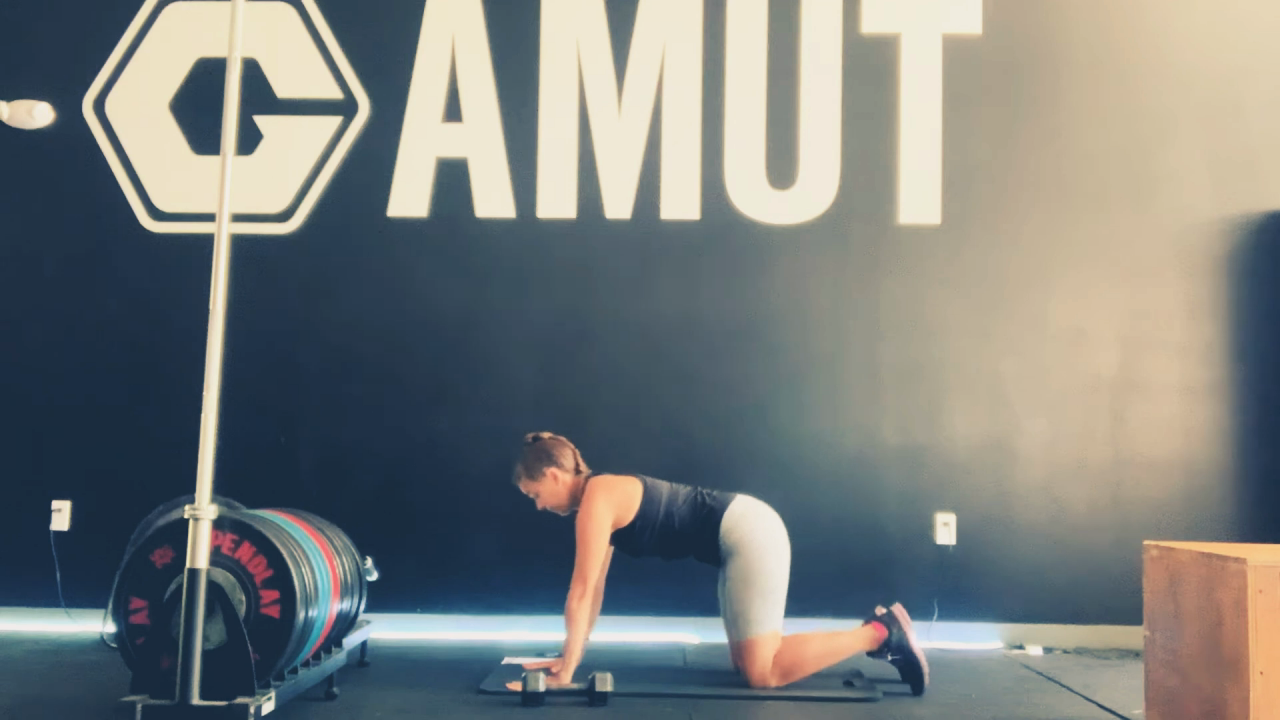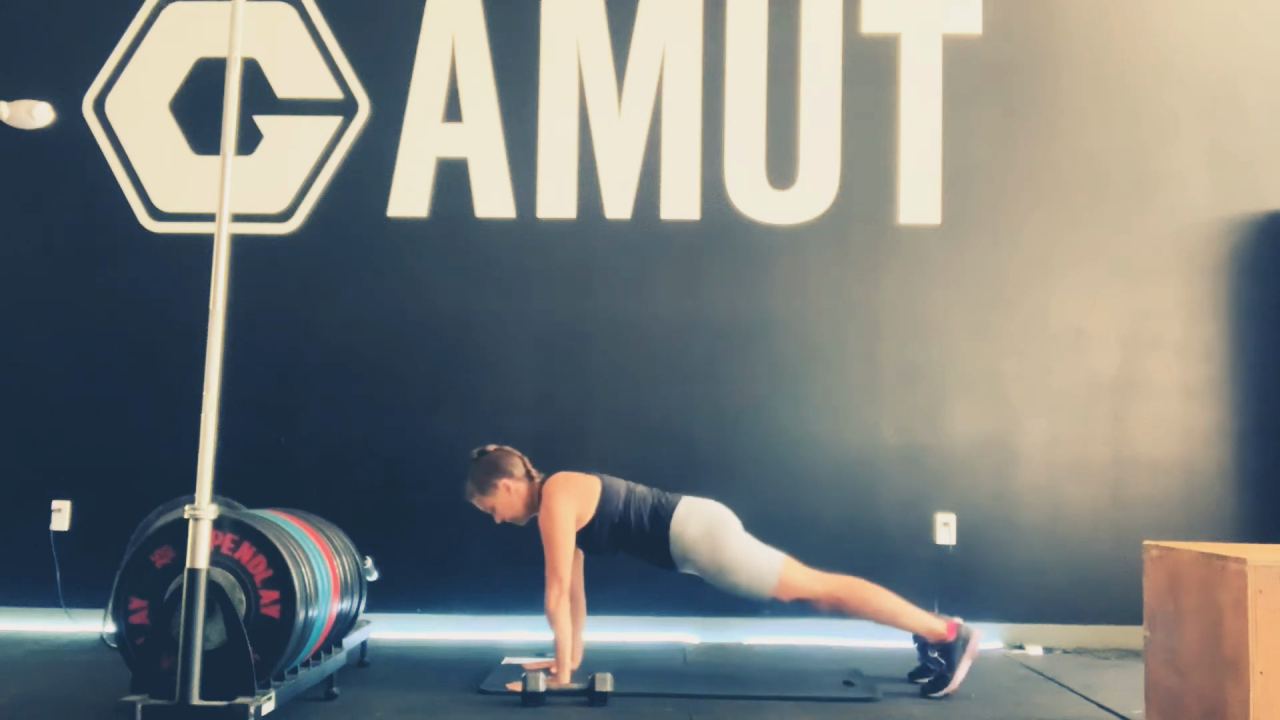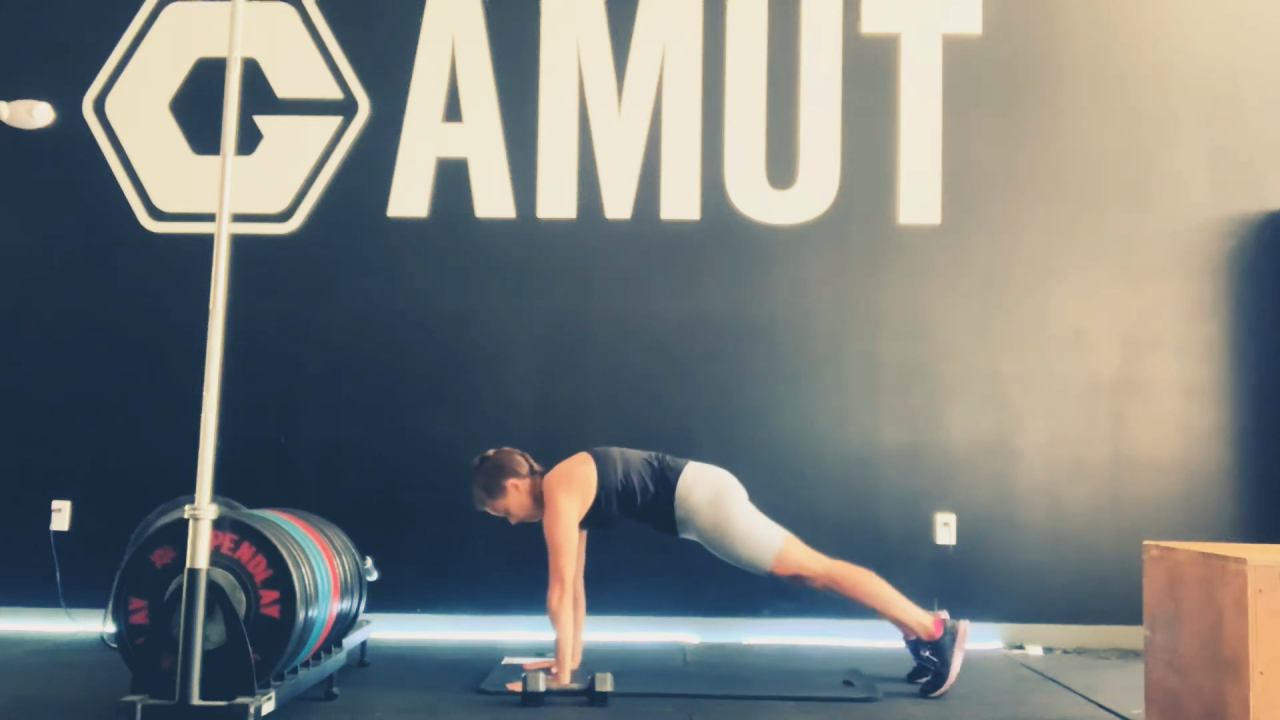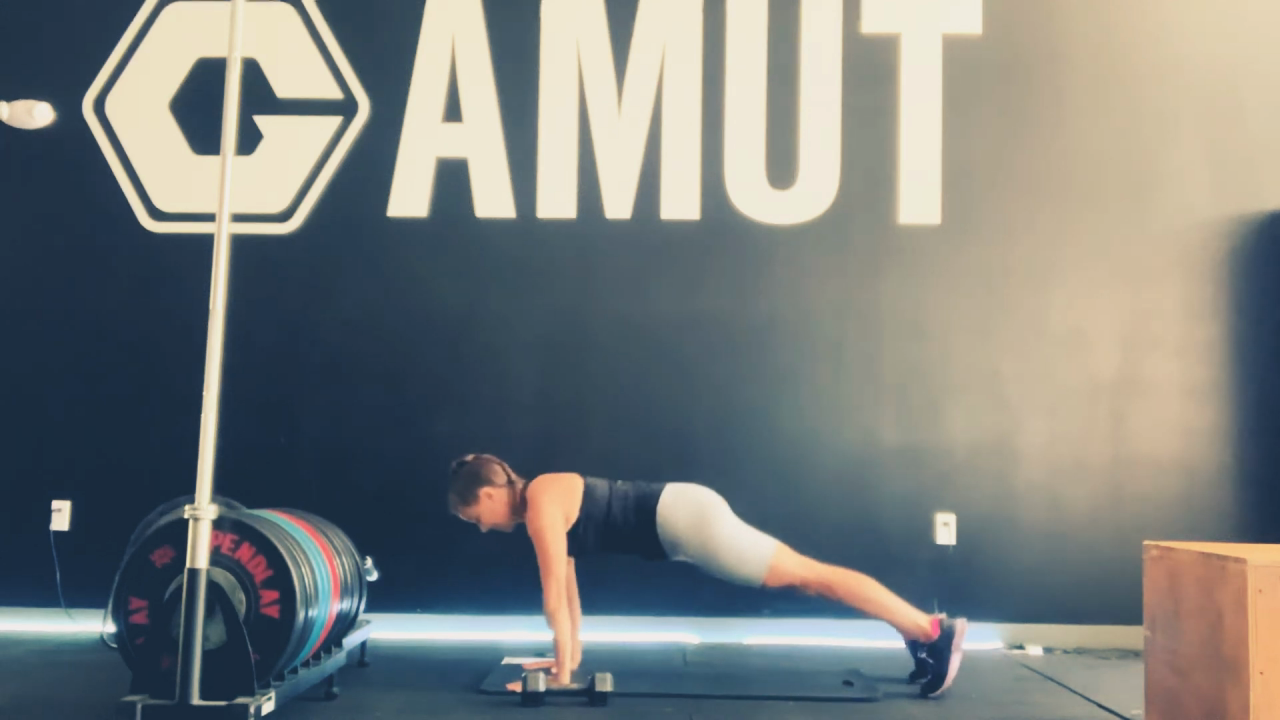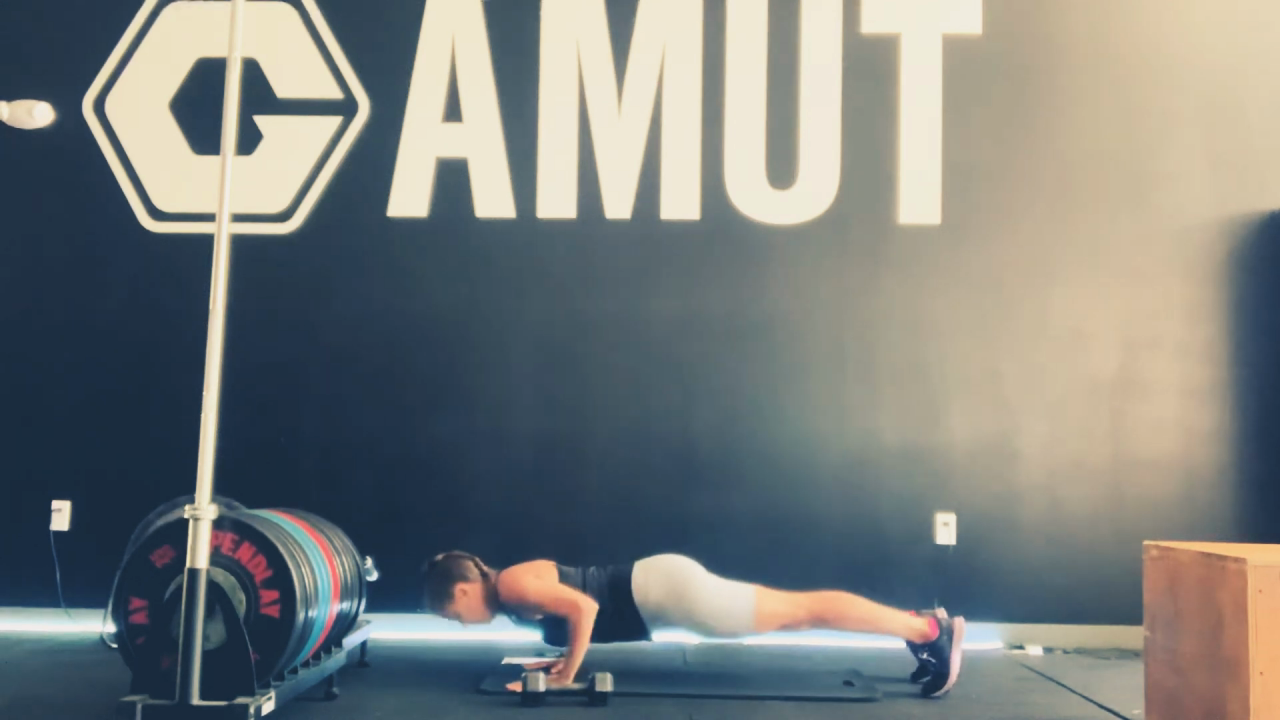
dt=1s
person 1, frame 1
left shoulder: (596, 499)
right shoulder: (601, 499)
left elbow: (581, 593)
right elbow: (593, 590)
left wrist: (566, 672)
right wrist: (567, 657)
left hip: (749, 535)
right hip: (743, 536)
left knee: (762, 675)
right knee: (745, 664)
left ankle: (882, 634)
right ankle: (875, 630)
person 1, frame 2
left shoulder: (556, 498)
right shoulder: (562, 498)
left elbow: (557, 592)
right elbow: (573, 588)
left wrist: (562, 671)
right wrist: (573, 654)
left hip: (696, 535)
right hip: (691, 533)
left knee: (818, 588)
right knee: (813, 589)
left ankle: (947, 635)
right ankle: (932, 635)
person 1, frame 3
left shoulder: (558, 491)
right shoulder: (567, 491)
left elbow: (561, 587)
right elbow: (574, 582)
left wrist: (562, 671)
right wrist: (572, 655)
left hip: (699, 499)
right hip: (693, 496)
left knee: (814, 568)
right knee: (805, 572)
left ankle: (935, 630)
right ankle: (920, 634)
person 1, frame 4
left shoulder: (539, 501)
right shoulder: (546, 500)
left elbow: (553, 592)
right elbow: (566, 585)
left wrist: (564, 668)
right wrist: (572, 652)
left hip: (683, 520)
right hip: (677, 517)
left knee: (807, 577)
right knee: (804, 579)
left ankle: (933, 632)
right ankle: (919, 634)
person 1, frame 5
left shoulder: (511, 586)
right shoulder: (520, 579)
left elbow: (584, 608)
left wrist: (569, 672)
right wrist: (566, 653)
left hip: (664, 591)
right hip: (658, 584)
left knee: (800, 611)
right knee: (795, 612)
left ankle: (930, 631)
right ankle: (919, 626)
